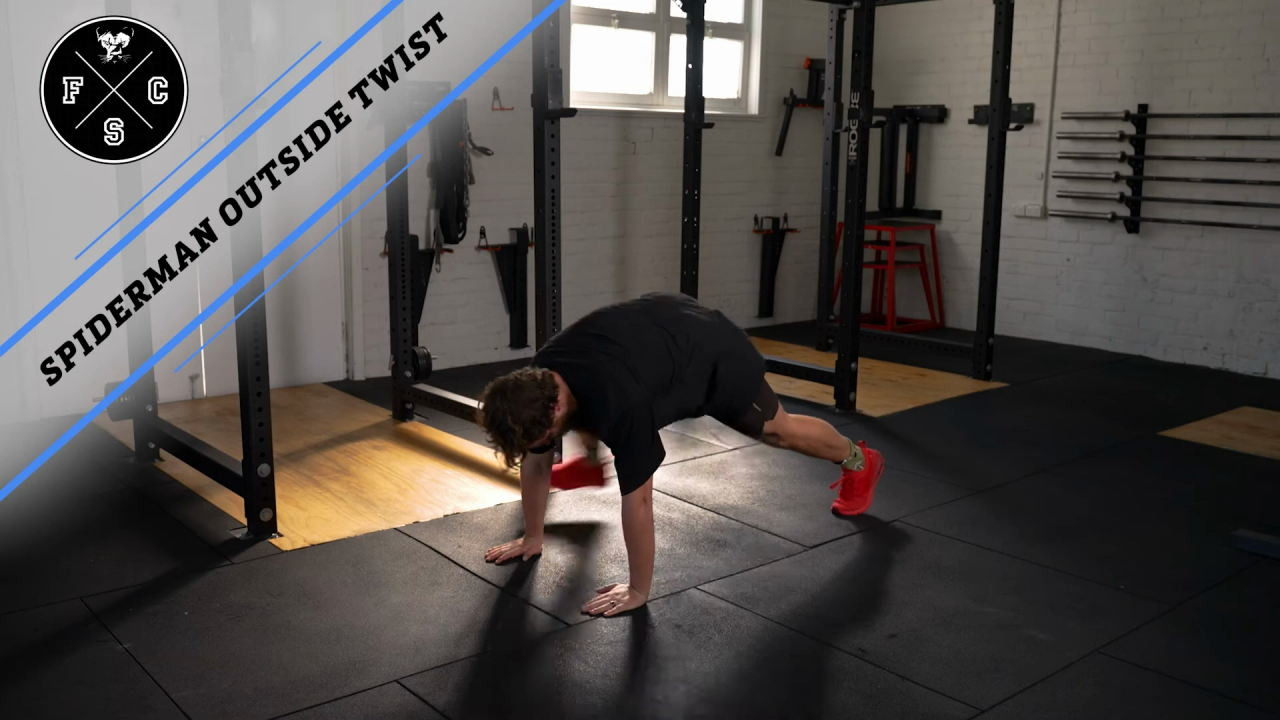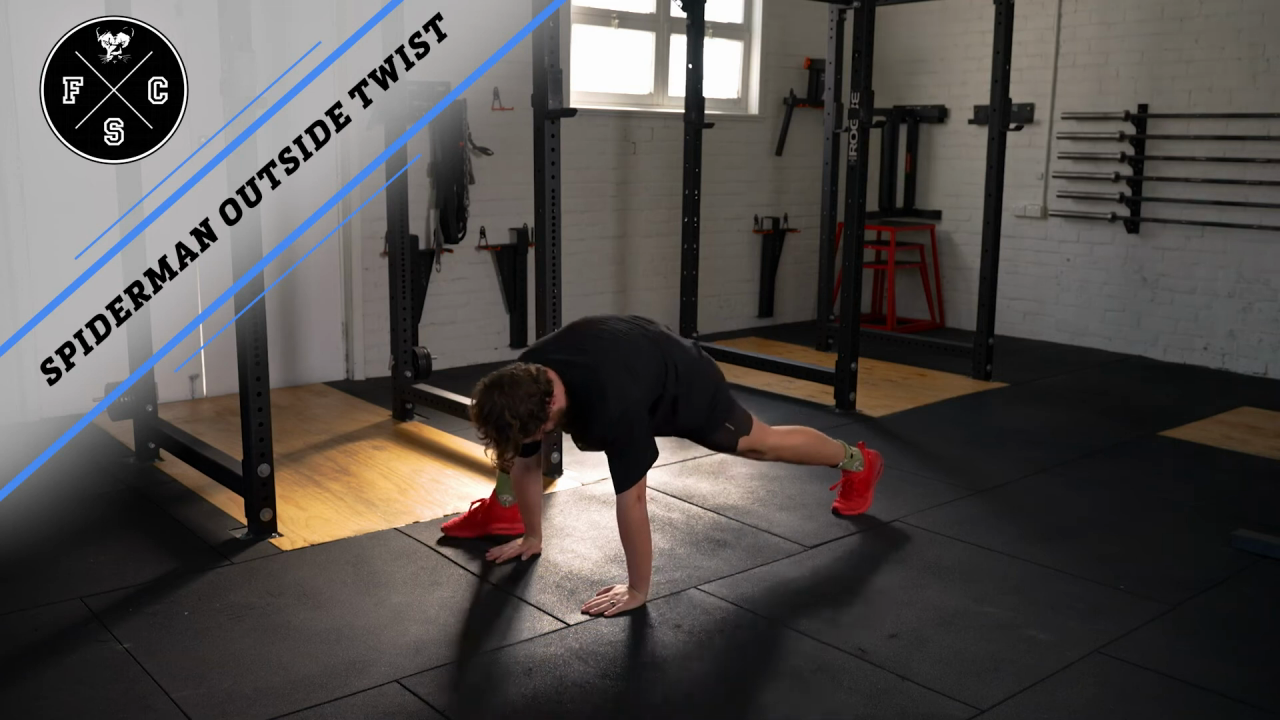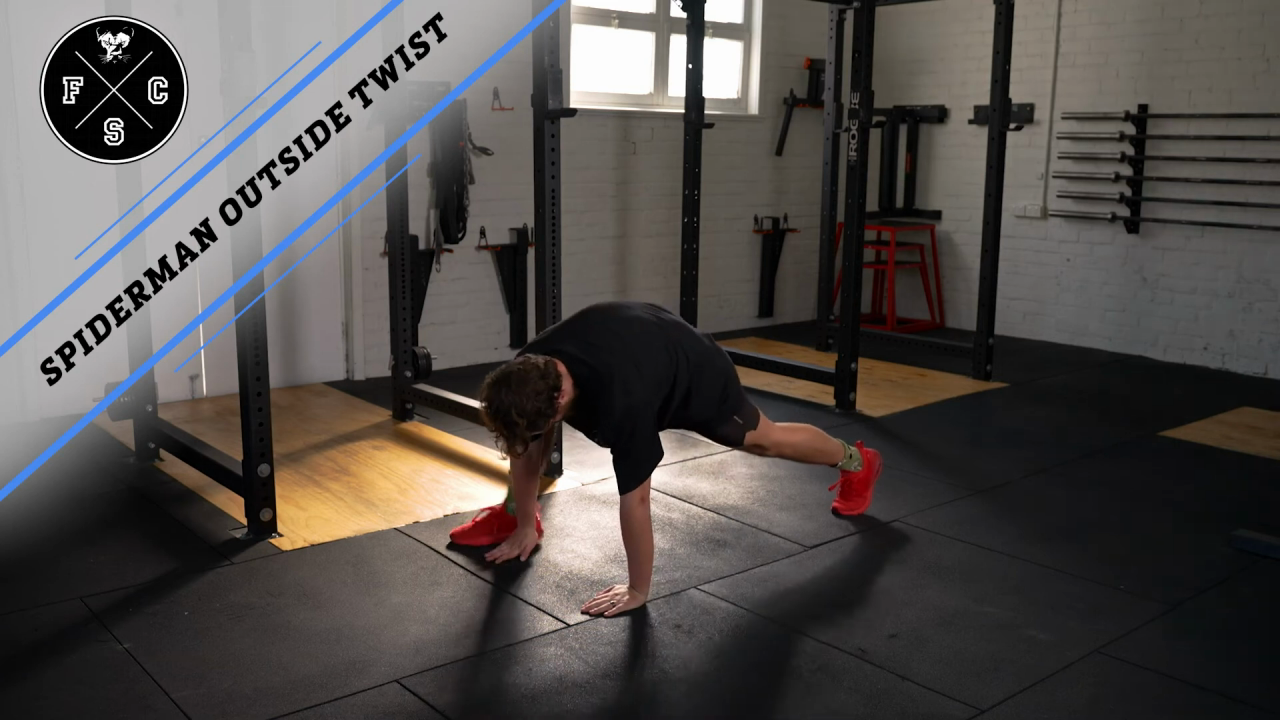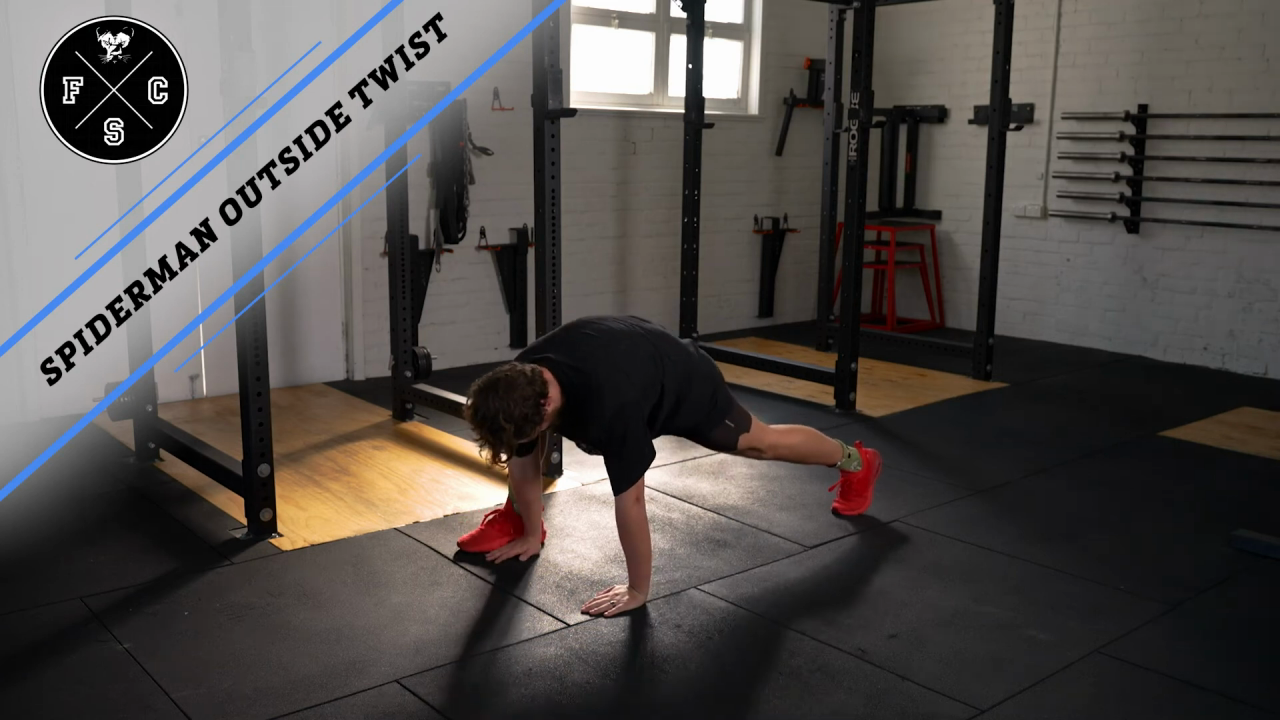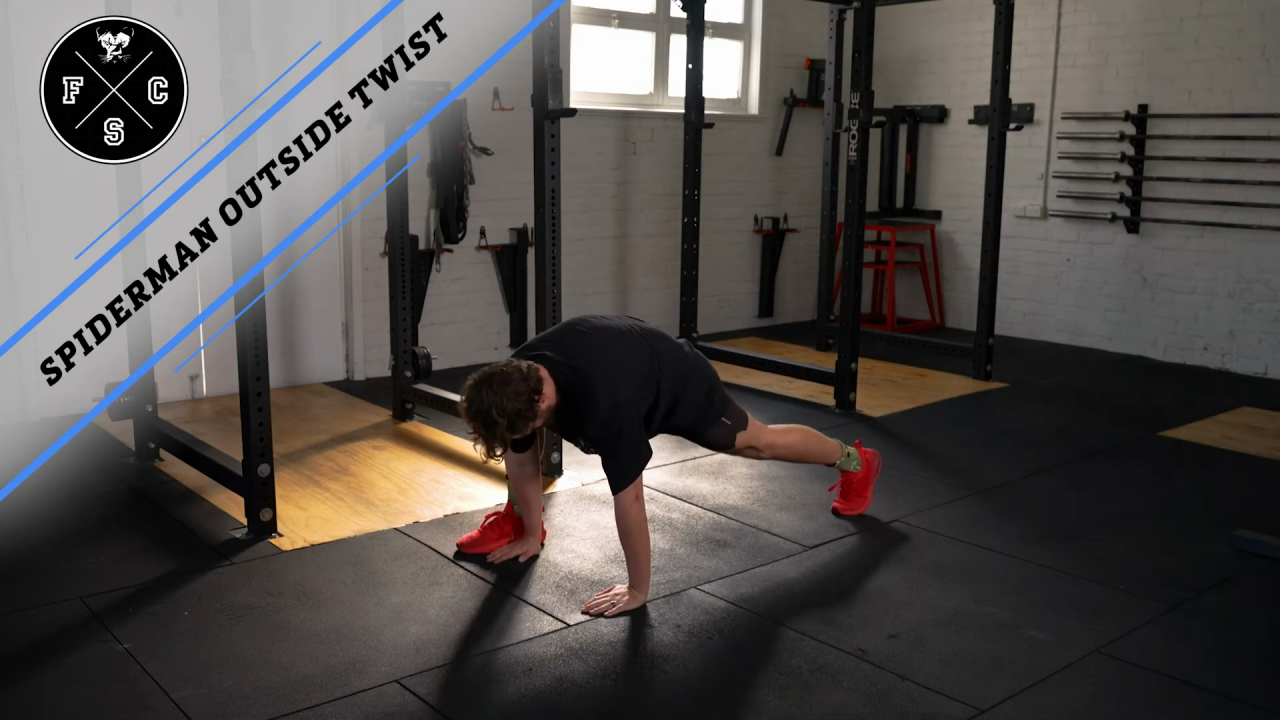
dt=0.5s
person 1, frame 1
left shoulder: (617, 405)
right shoulder: (537, 386)
left elbow: (636, 500)
right elbow: (533, 459)
left wrist: (638, 590)
right wrist: (532, 535)
left hip: (718, 353)
left knee: (778, 430)
left ankle: (859, 463)
right ankle: (593, 462)
person 1, frame 2
left shoulder: (611, 404)
right shoulder: (523, 386)
left elbow: (631, 499)
right elbow: (526, 461)
left wrist: (637, 590)
right wrist: (532, 536)
left hip: (685, 383)
right hip: (634, 350)
left knee: (759, 442)
left ankle: (856, 462)
right ankle: (504, 507)
person 1, frame 3
left shoulder: (619, 401)
right shoulder: (527, 375)
left elbow: (635, 500)
right elbow: (525, 448)
left wrist: (638, 591)
right wrist: (524, 526)
left hip: (697, 374)
right hip: (641, 341)
left knee: (763, 439)
left ankle: (855, 462)
right ankle: (513, 513)
person 1, frame 4
left shoulder: (608, 405)
right shoulder: (521, 385)
left elbow: (629, 500)
right elbow: (524, 461)
left wrist: (637, 589)
right wrist: (529, 533)
left hip: (685, 385)
right hip: (631, 354)
left knee: (760, 442)
left ankle: (855, 462)
right ankle: (515, 517)
person 1, frame 5
left shoulder: (602, 405)
right shoulder: (516, 380)
left elbow: (628, 498)
right elbow: (522, 460)
left wrist: (638, 588)
right wrist: (530, 533)
left hip: (680, 382)
right hip: (625, 356)
left knee: (756, 441)
left ankle: (854, 461)
right ankle: (514, 518)
